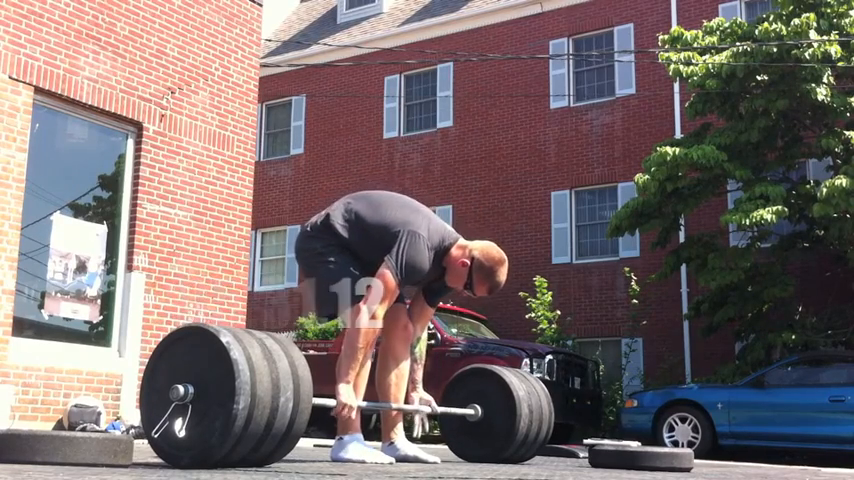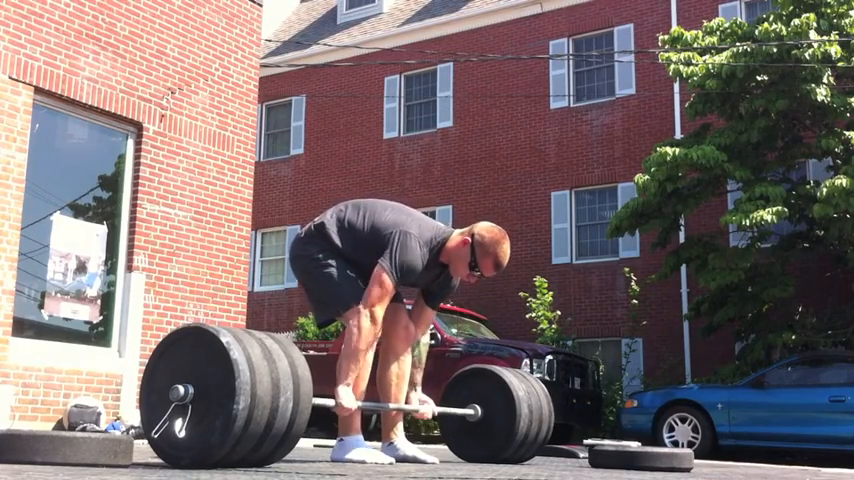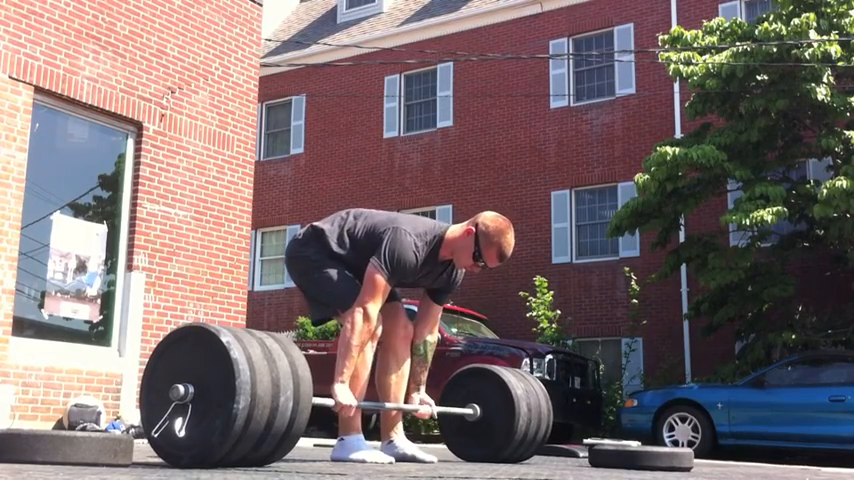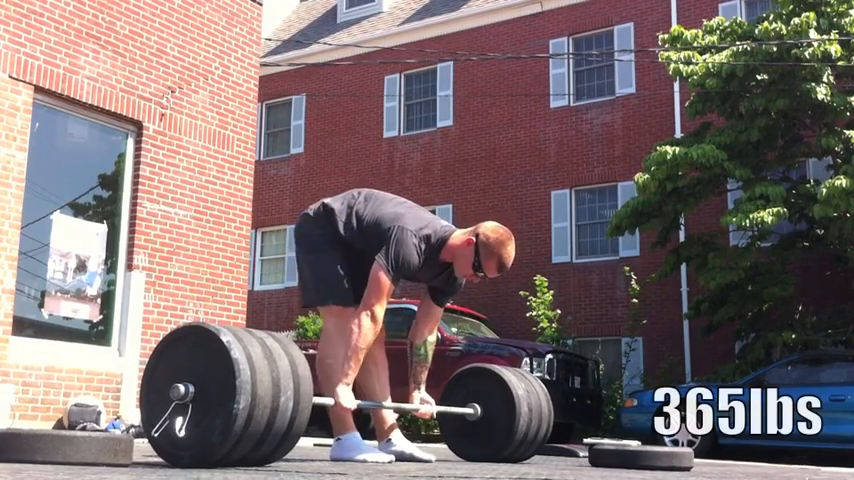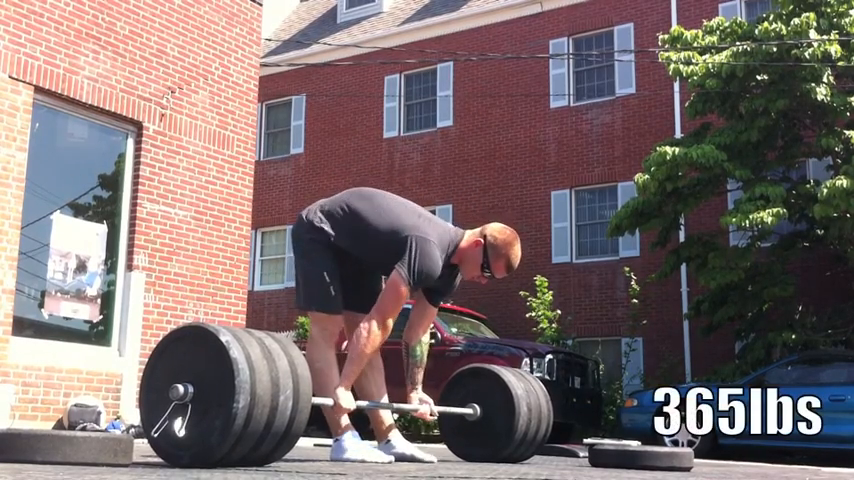
dt=0.5s
person 1, frame 1
left shoulder: (446, 262)
right shoulder: (418, 250)
left elbow: (416, 328)
right elbow: (369, 311)
left wrist: (415, 388)
right wrist: (345, 383)
left hip: (361, 251)
right hip: (324, 242)
left knee: (400, 331)
right knee: (368, 324)
left ankle: (393, 440)
right ankle: (348, 441)
person 1, frame 2
left shoulder: (448, 270)
right shoulder: (411, 248)
left elbow: (419, 331)
right elbow: (370, 314)
left wrist: (414, 390)
right wrist: (344, 385)
left hip: (357, 256)
right hip: (318, 249)
left knee: (402, 331)
right knee: (369, 326)
left ankle: (393, 441)
right ankle: (348, 441)
person 1, frame 3
left shoulder: (452, 269)
right shoulder: (406, 243)
left elbow: (426, 331)
right elbow: (365, 311)
left wrist: (417, 390)
right wrist: (341, 383)
left hip: (353, 260)
right hip: (314, 252)
left knee: (401, 332)
right knee: (370, 327)
left ankle: (393, 439)
right ankle: (349, 441)
person 1, frame 4
left shoulder: (452, 272)
right shoulder: (409, 243)
left elbow: (424, 332)
right elbow: (370, 314)
left wrist: (417, 390)
right wrist: (344, 385)
left hip: (358, 244)
right hip: (324, 229)
left knee: (373, 339)
right knee: (340, 322)
left ankle: (390, 438)
right ankle: (345, 440)
person 1, frame 5
left shoulder: (449, 268)
right shoulder: (428, 253)
left elbow: (417, 333)
right elbow: (381, 321)
left wrist: (415, 390)
right wrist: (343, 387)
left hip: (355, 247)
right hip: (321, 232)
left knee: (363, 335)
right knee: (327, 330)
left ankle: (389, 438)
right ankle: (344, 441)
